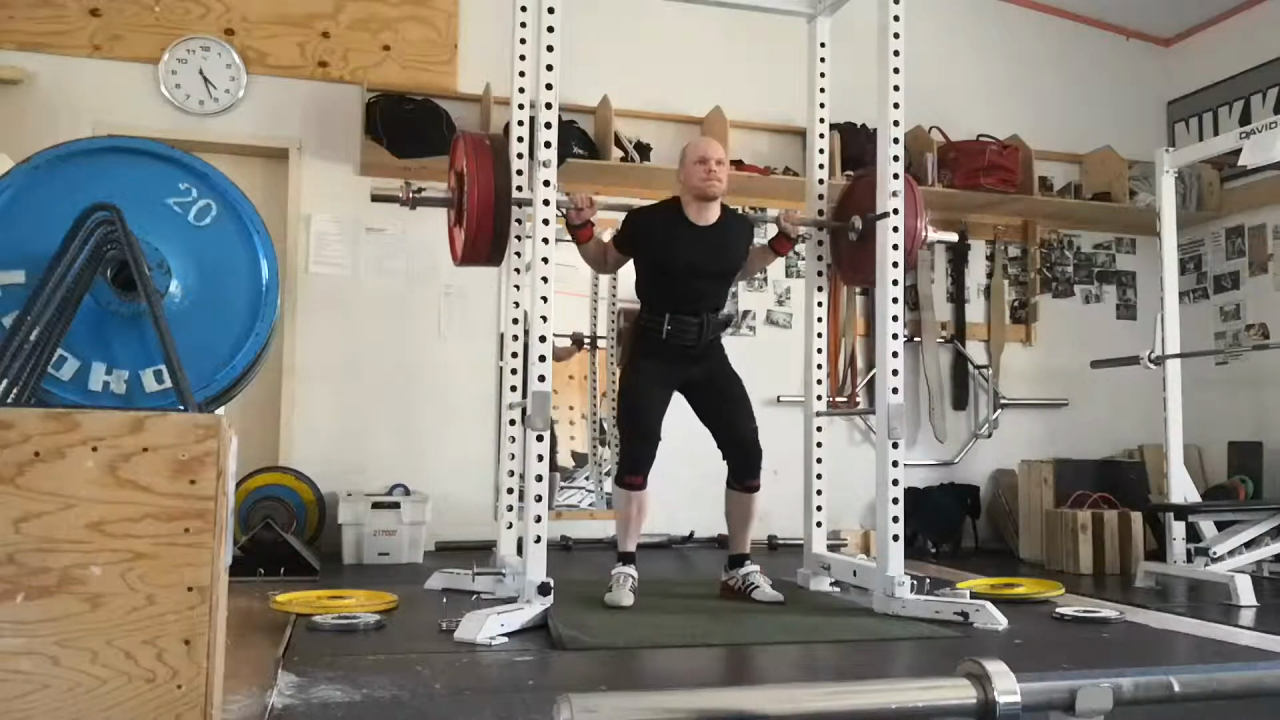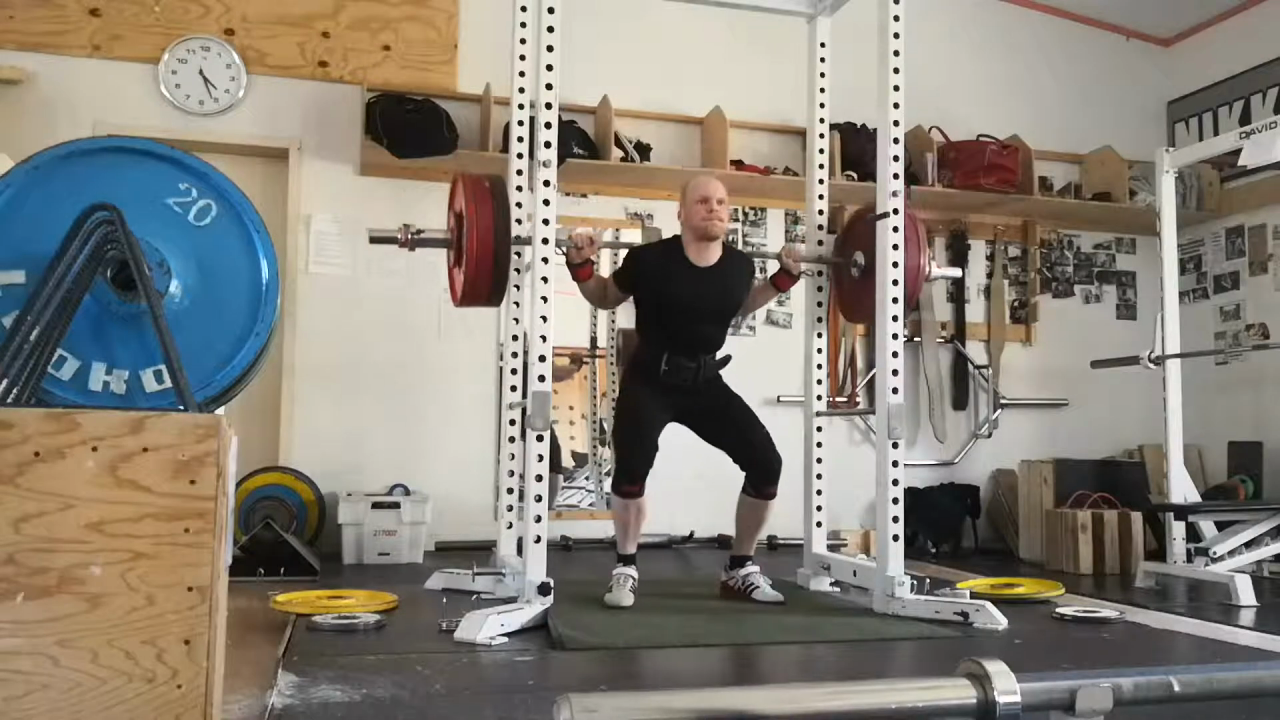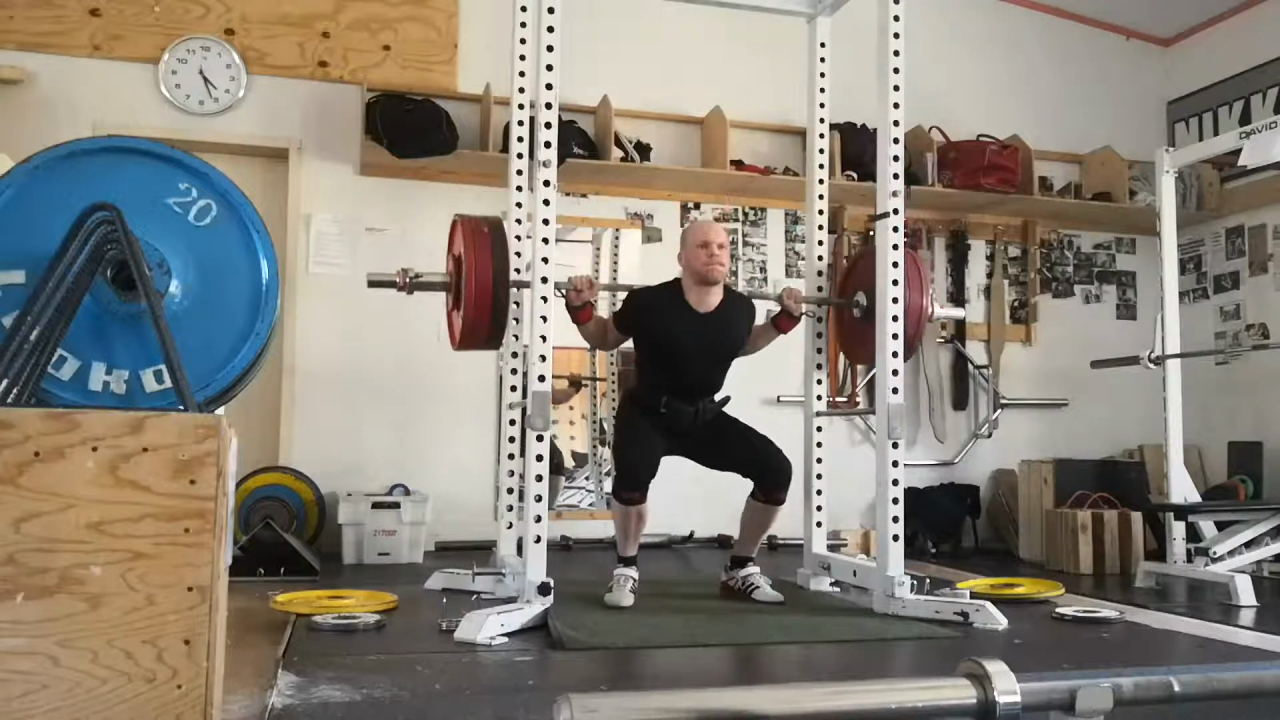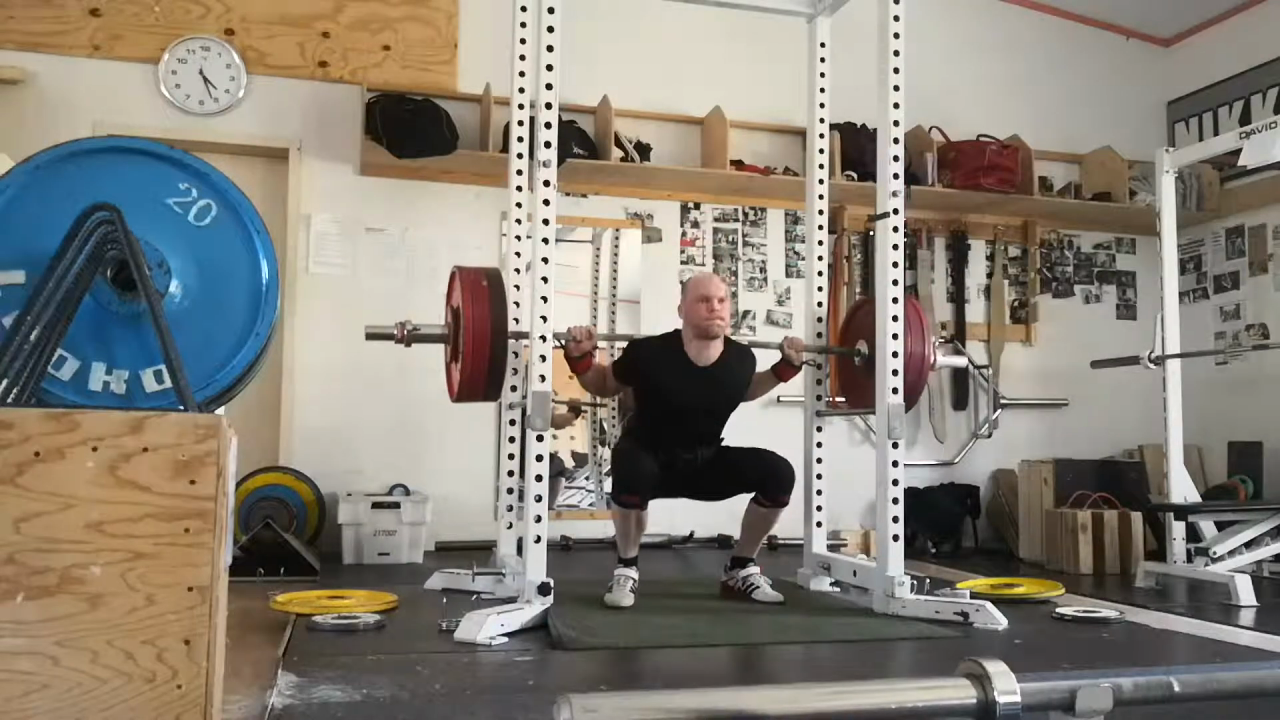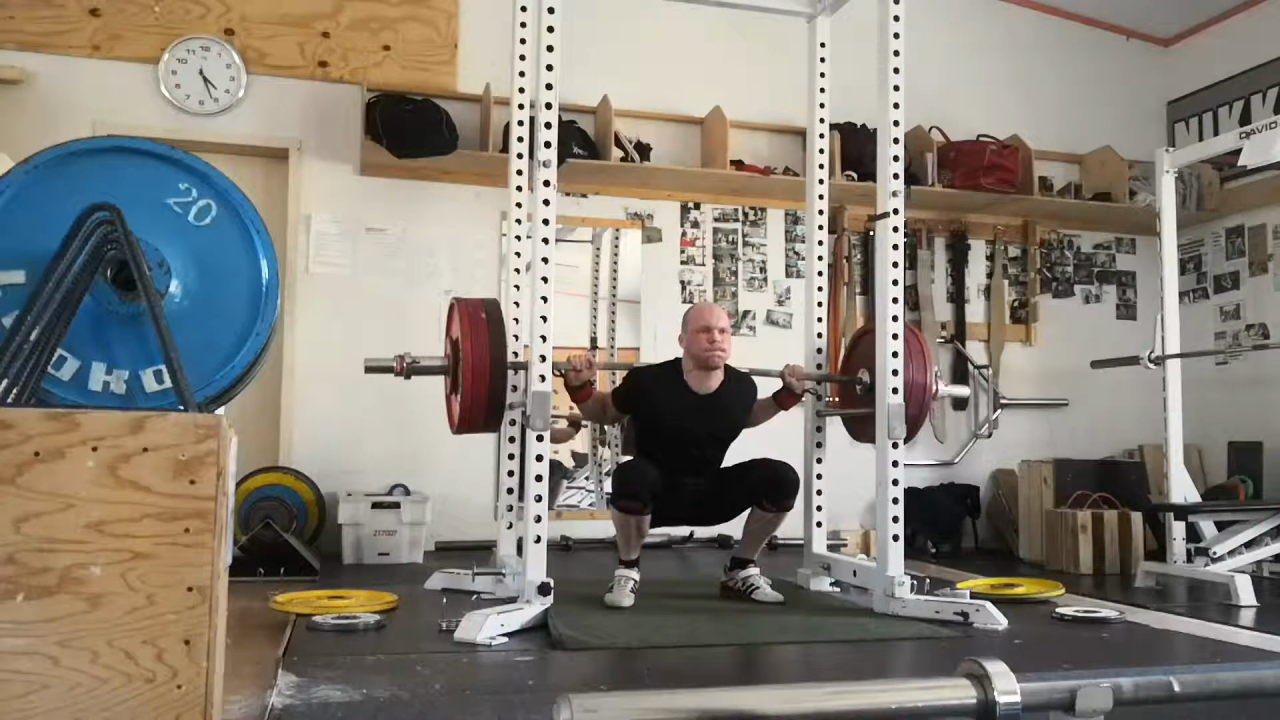
dt=0.3s
person 1, frame 1
left shoulder: (738, 227)
right shoulder: (649, 221)
right elbow: (606, 262)
left wrist: (783, 241)
right wrist: (580, 228)
left hip: (707, 354)
right hip: (653, 352)
left knee: (747, 454)
right knee: (637, 456)
left ankle: (739, 569)
right ankle: (625, 569)
person 1, frame 2
left shoulder: (740, 266)
right shoulder: (650, 260)
right elbow: (605, 298)
left wrist: (784, 277)
right wrist: (581, 266)
left hip: (705, 382)
right hip: (650, 381)
left knee: (766, 462)
right knee: (632, 463)
left ankle: (739, 569)
right ankle: (625, 569)
person 1, frame 3
left shoulder: (740, 308)
right shoulder: (650, 303)
right elbow: (606, 339)
left wrist: (786, 319)
right wrist: (581, 309)
left hip: (706, 418)
right hip: (648, 414)
left knee: (776, 469)
right knee: (634, 471)
left ankle: (740, 569)
right ankle: (626, 570)
person 1, frame 4
left shoulder: (740, 360)
right shoulder: (650, 354)
right elbow: (605, 386)
left wrist: (786, 367)
right wrist: (580, 359)
left hip: (707, 463)
right hip: (651, 460)
left knee: (778, 474)
right knee: (633, 472)
left ankle: (740, 570)
right ankle: (627, 570)
person 1, frame 5
left shoulder: (741, 388)
right shoulder: (650, 382)
right elbow: (604, 413)
left wrist: (788, 395)
right wrist: (580, 388)
left hip: (709, 491)
right hip: (653, 493)
left knee: (782, 479)
right knee: (633, 477)
left ankle: (739, 571)
right ankle: (628, 571)
